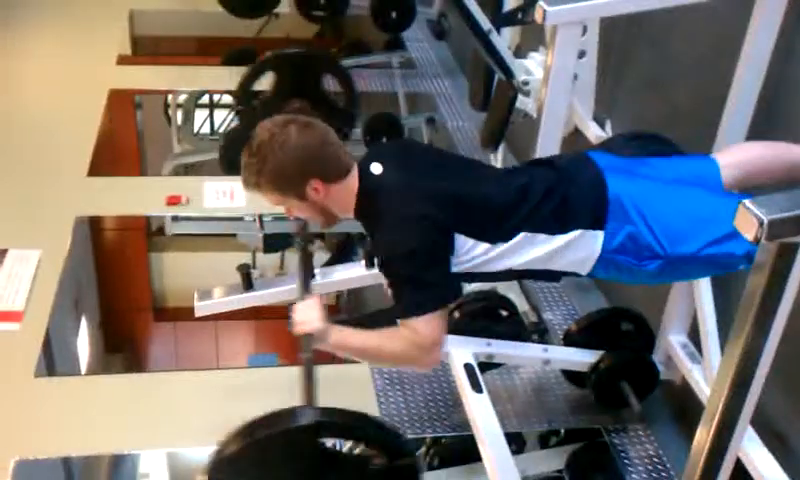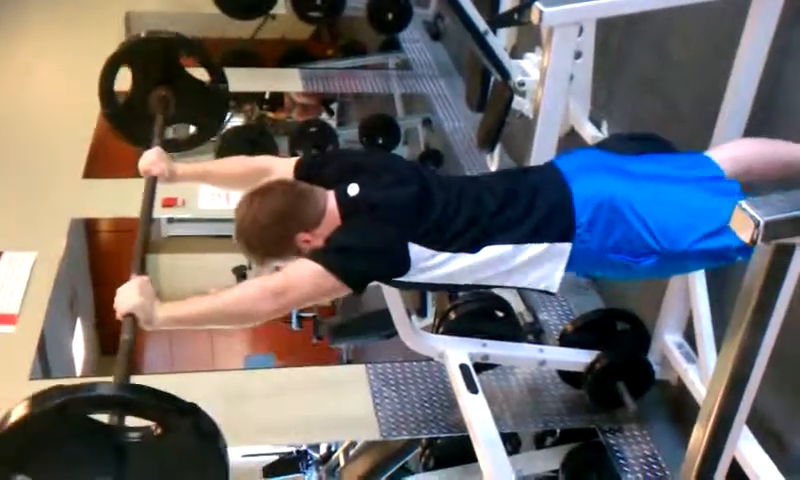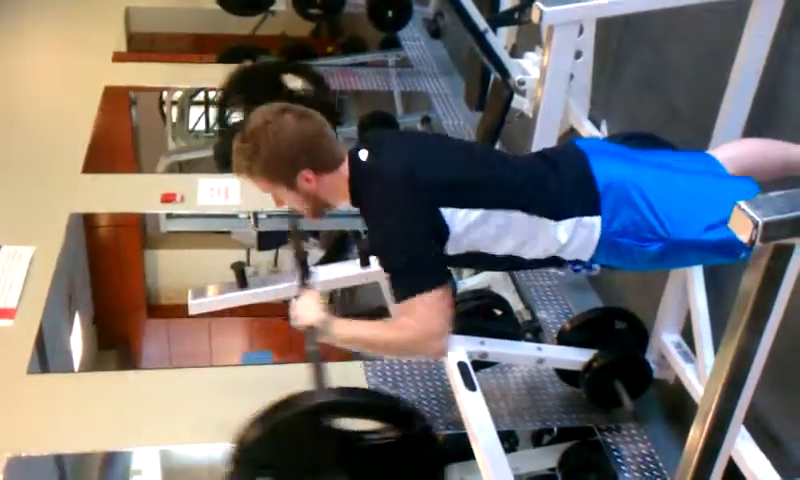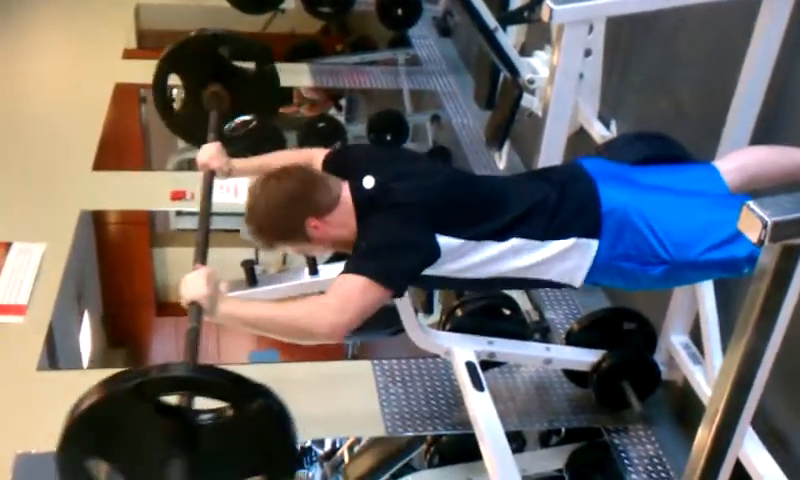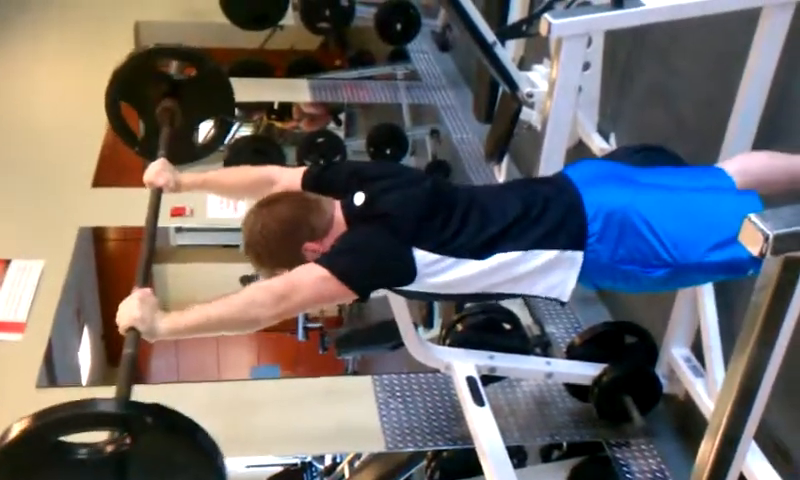
dt=1s
person 1, frame 1
left shoulder: (403, 234)
right shoulder: (380, 158)
left elbow: (423, 349)
left wrist: (326, 334)
right wrist: (284, 159)
left hip: (608, 229)
right hip: (583, 180)
right knee: (725, 175)
person 1, frame 2
left shoulder: (371, 237)
right shoulder: (347, 170)
left elbow: (276, 296)
right elbow: (267, 168)
left wrist: (157, 310)
right wrist: (178, 169)
left hip: (583, 228)
right hip: (567, 179)
left knee: (741, 221)
right knee: (715, 171)
person 1, frame 3
left shoulder: (396, 217)
right shoulder: (368, 150)
left elbow: (430, 338)
left wrist: (329, 327)
right wrist: (269, 160)
left hip: (600, 217)
right hip: (583, 169)
right knee: (717, 172)
person 1, frame 4
left shoulder: (395, 231)
right shoulder: (366, 169)
left elbow: (330, 319)
right elbow: (308, 160)
left wrist: (219, 304)
right wrist: (233, 164)
left hip: (601, 233)
right hip: (584, 187)
left knee: (747, 231)
right knee: (721, 180)
person 1, frame 5
left shoulder: (374, 243)
right shoulder: (352, 181)
left elbow: (274, 300)
right elbow: (271, 181)
left wrist: (159, 323)
right wrist: (183, 179)
left hip: (593, 236)
right hip: (578, 191)
right knee: (726, 183)
